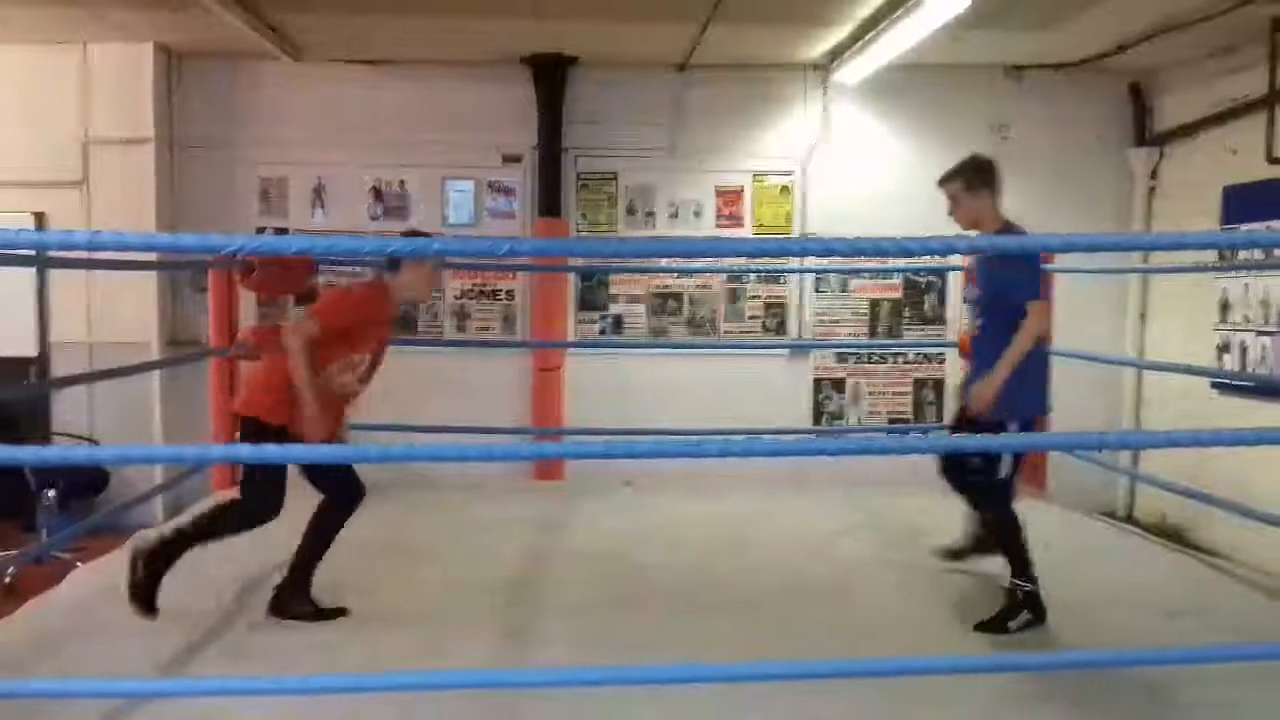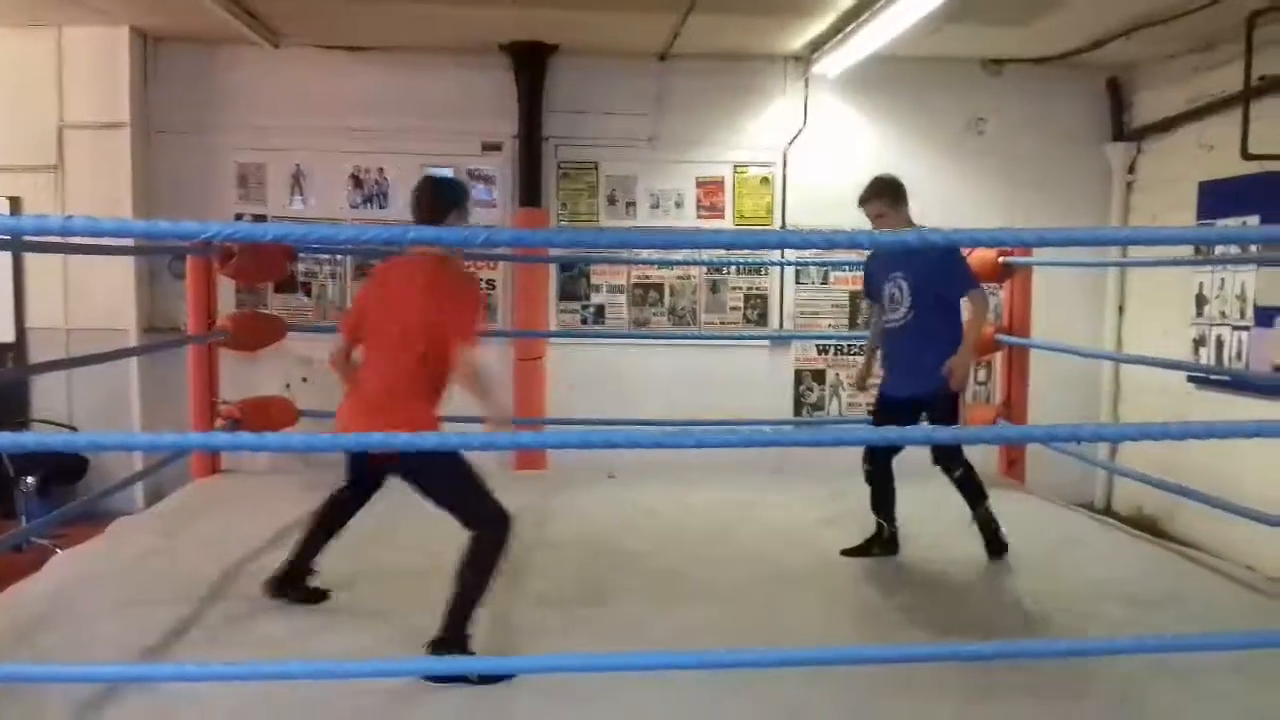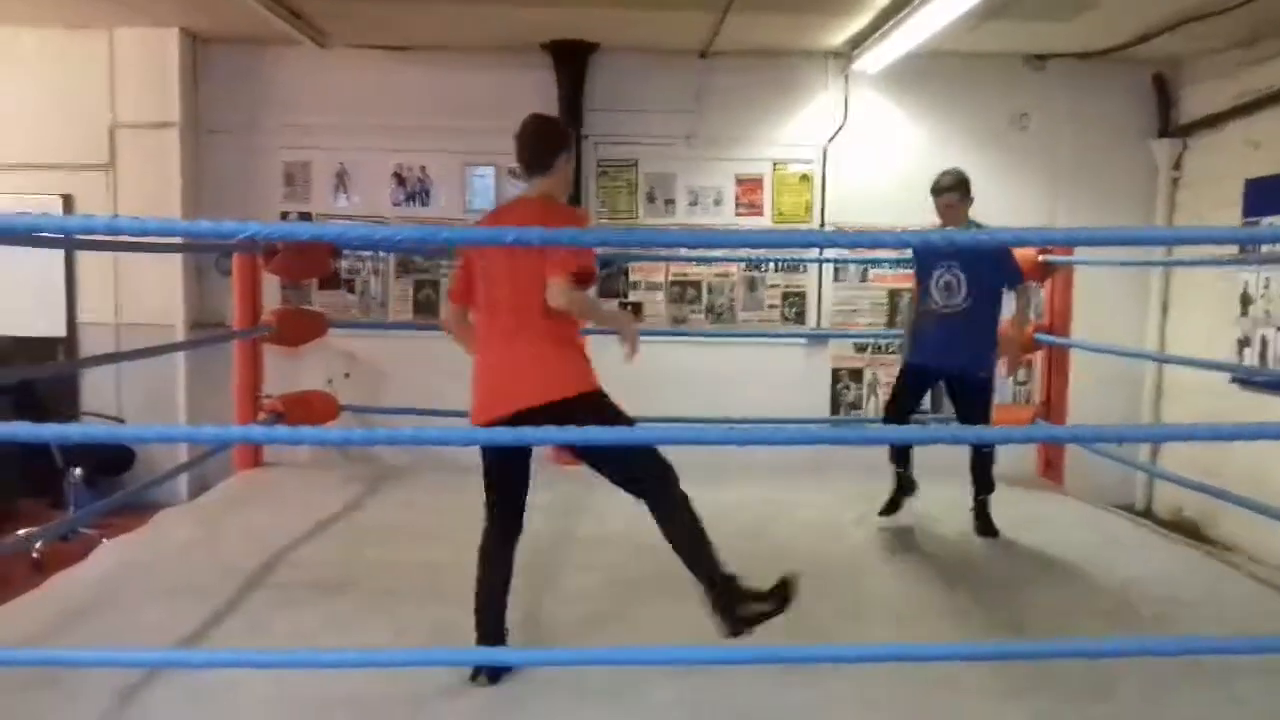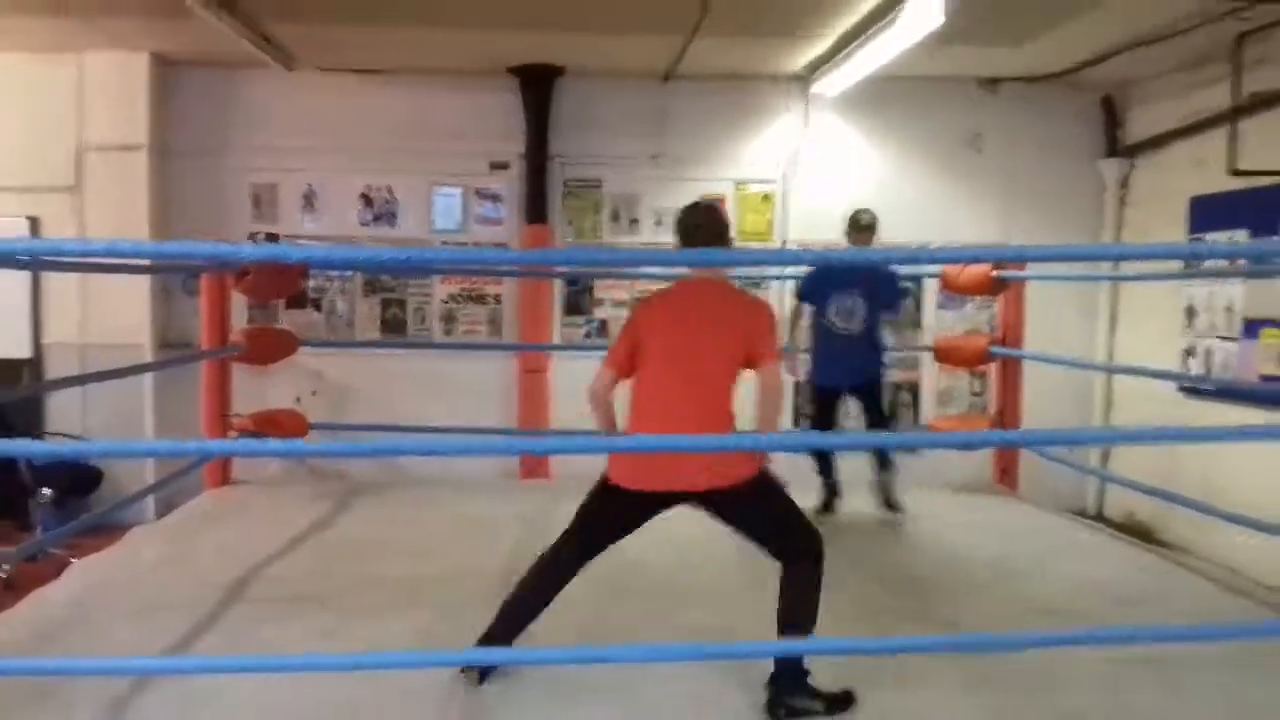
dt=0.5s
person 1, frame 1
left shoulder: (386, 316)
right shoulder: (364, 300)
right elbow: (296, 331)
left wrist: (333, 421)
right wrist: (311, 405)
left hip: (312, 419)
right hip: (271, 407)
left knee: (347, 493)
right knee: (260, 507)
left ankle: (292, 594)
right ankle: (156, 556)
person 1, frame 2
left shoulder: (385, 274)
right shoulder: (460, 283)
left elbow: (342, 350)
right elbow: (463, 365)
right wrist: (501, 410)
left hip: (360, 421)
right hip: (404, 429)
left knee: (356, 491)
right knee: (491, 524)
left ankle: (289, 578)
right ankle: (449, 649)
person 1, frame 3
left shoulder: (484, 229)
right shoulder: (564, 219)
left elbow: (452, 317)
right elbow: (560, 297)
right wrist: (620, 323)
left hip: (494, 399)
right hip: (559, 390)
left knee: (502, 522)
right knee: (658, 484)
left ankle: (489, 653)
right ankle: (729, 602)
person 1, frame 4
left shoulder: (649, 308)
right shoulder: (752, 310)
left elbow: (600, 388)
right elbow: (772, 390)
left wrist: (619, 448)
right wrist: (760, 455)
left hip: (639, 464)
right hip: (721, 467)
left knee: (568, 553)
right knee: (804, 555)
left ankle: (489, 651)
person 2, frame 1
left shoulder: (1015, 247)
right shoulder: (986, 250)
left elbow: (1039, 316)
left wrist: (995, 378)
left hip: (1010, 394)
right hip: (987, 389)
left knee: (992, 490)
right knee: (953, 462)
left ankle: (1026, 597)
right ankle: (985, 533)
person 2, frame 2
left shoulder: (939, 251)
right shoulder: (877, 259)
left elbow: (979, 301)
left wrist: (964, 354)
right wrist: (868, 361)
left hip: (937, 376)
right hip: (895, 379)
left knee: (946, 454)
right knee: (876, 457)
left ankle: (985, 519)
right ankle: (885, 533)
person 2, frame 3
left shoulder: (991, 246)
right shoulder: (924, 245)
left elbow: (1022, 290)
left wrist: (1016, 338)
right wrist: (909, 334)
left hip: (973, 358)
right hip: (923, 352)
right knee: (895, 414)
left ankle: (981, 507)
right ankle: (903, 481)
person 2, frame 4
left shoulder: (884, 277)
right shoulder: (824, 272)
left elbow: (896, 312)
right elbow: (798, 306)
right wrist: (790, 347)
left hip: (867, 369)
right hip: (826, 369)
left knee: (879, 424)
right knee: (820, 429)
left ankle: (884, 482)
right ankle: (830, 487)
